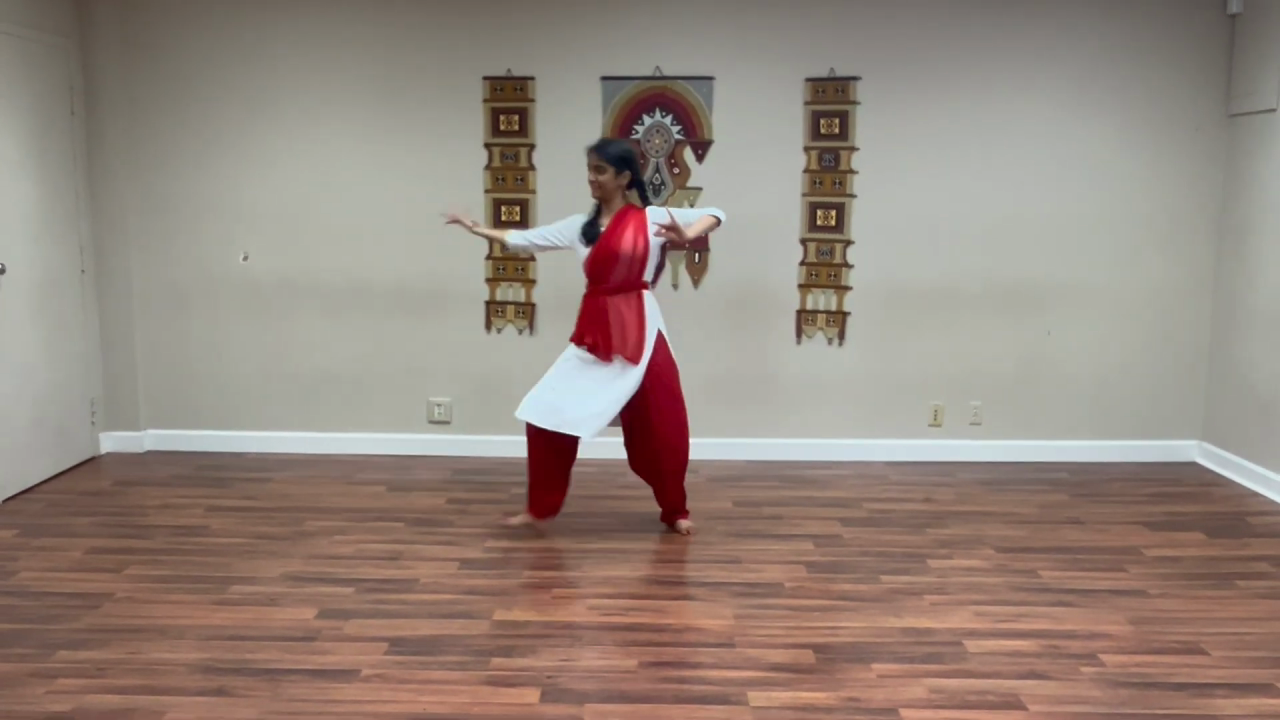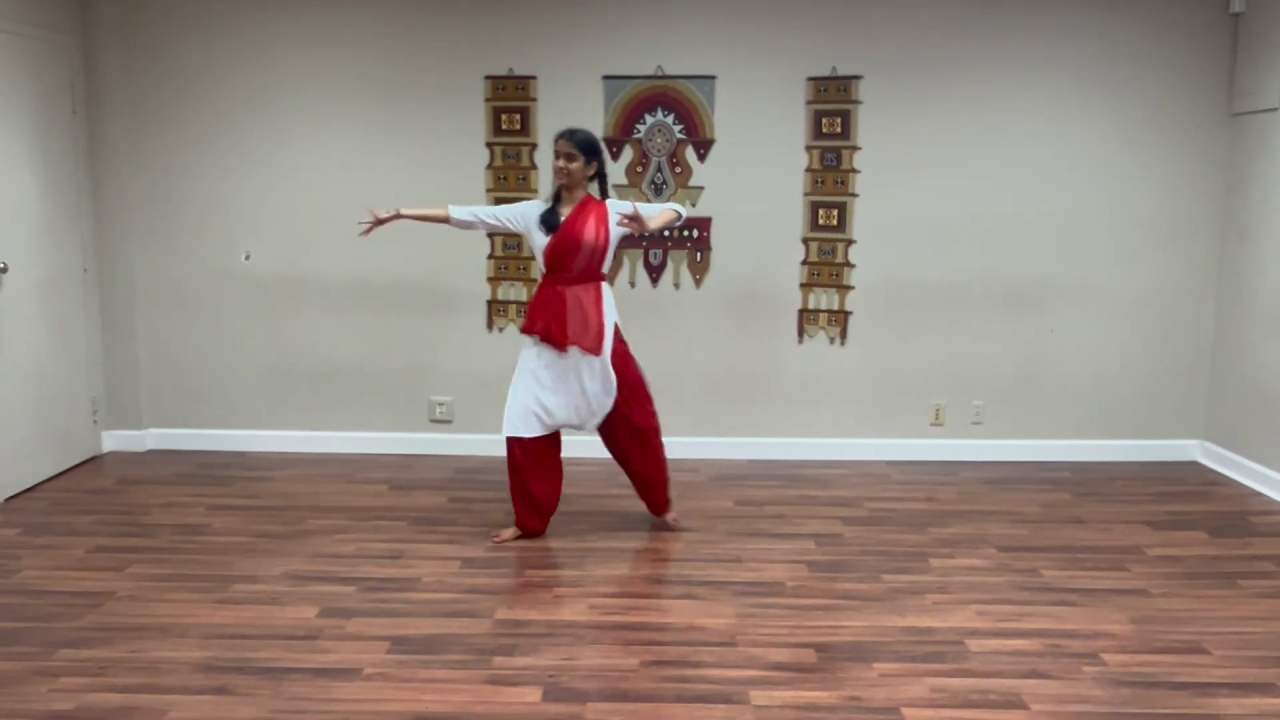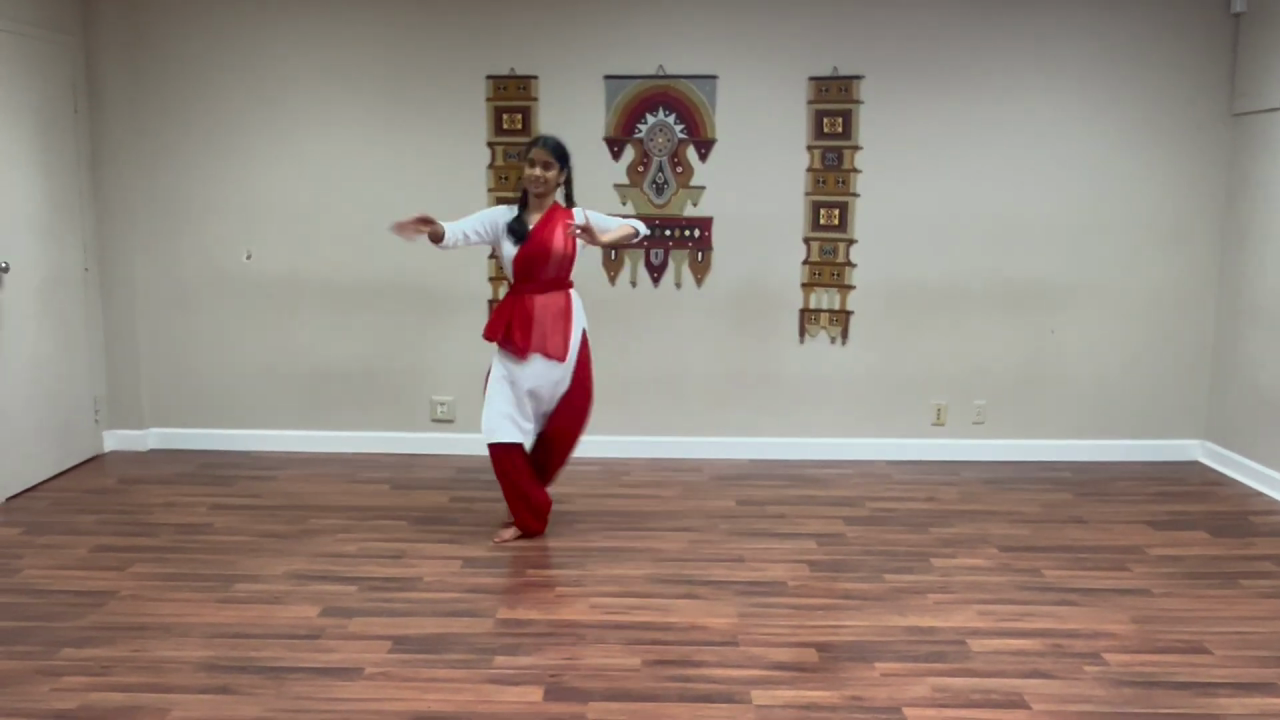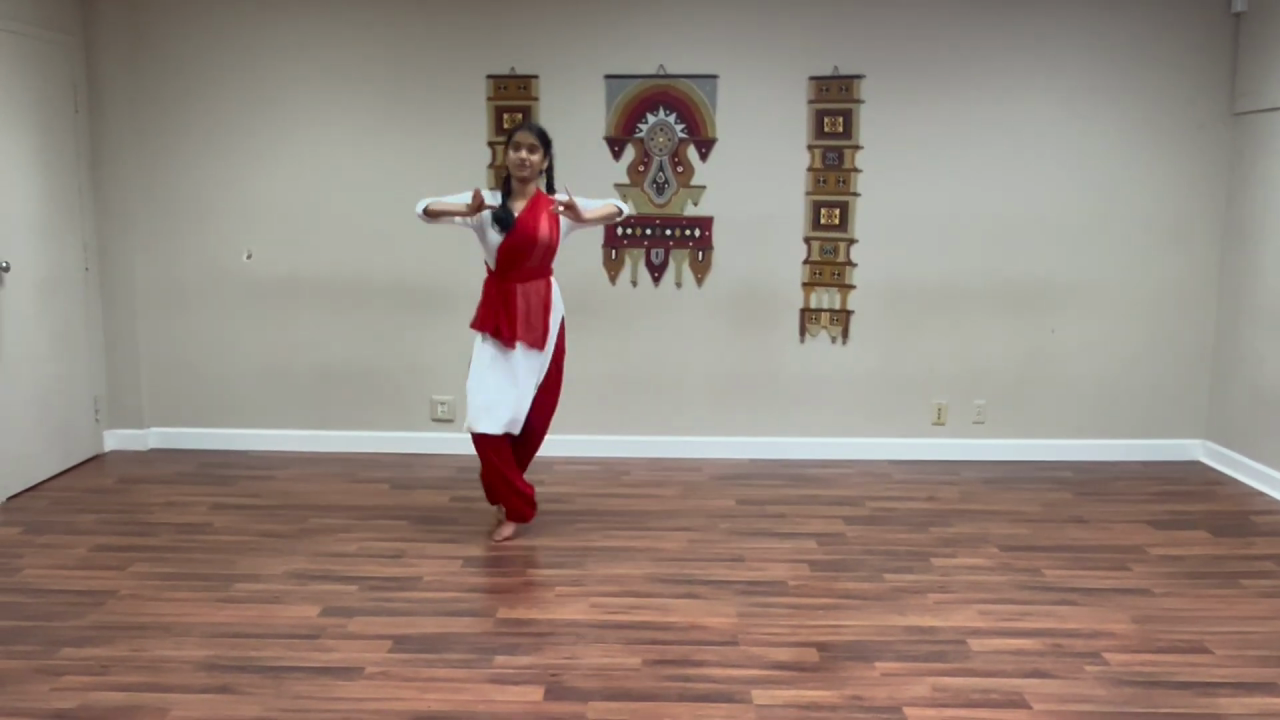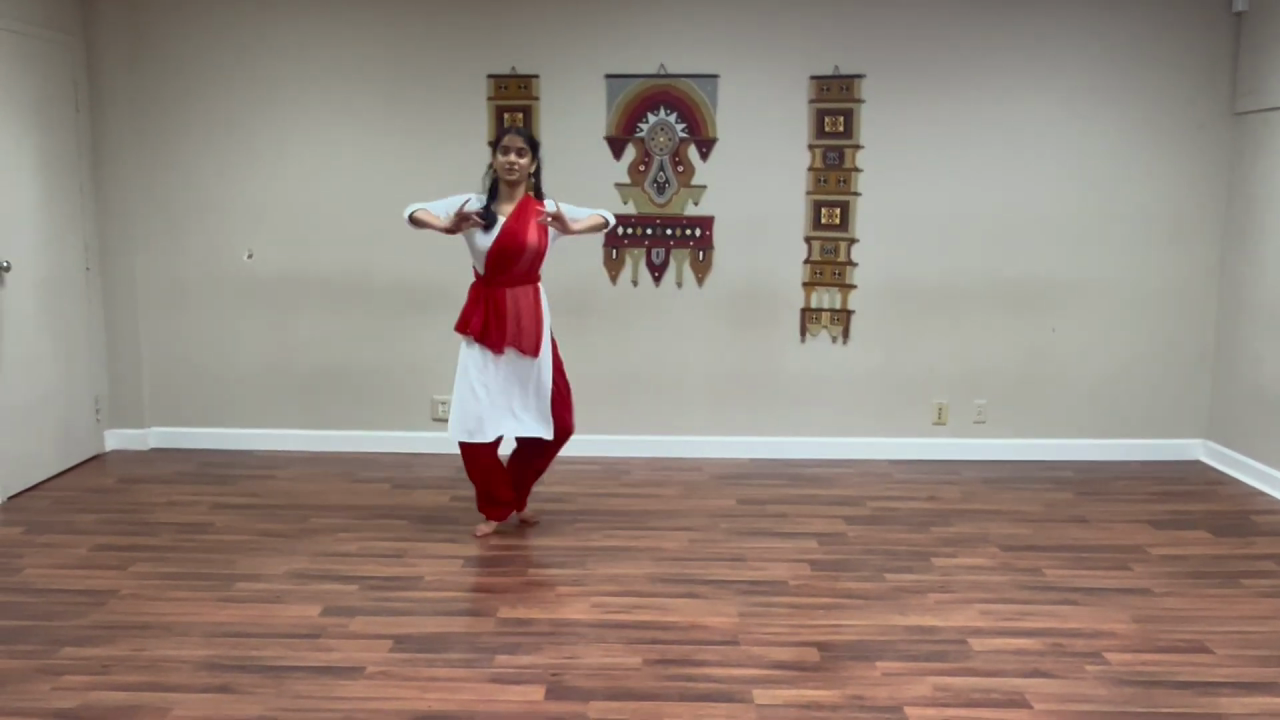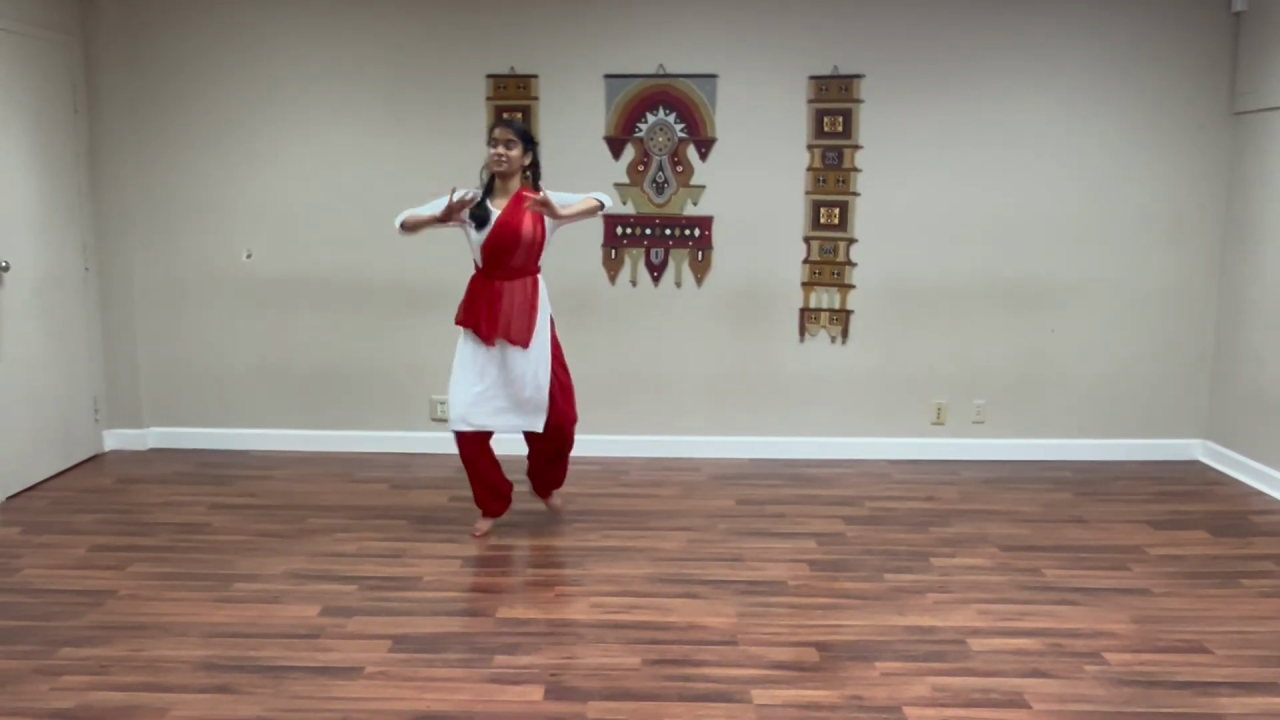
dt=0.2s
person 1, frame 1
left shoulder: (652, 219)
right shoulder: (580, 225)
left elbow: (714, 216)
right elbow: (526, 240)
left wrist: (687, 235)
right wrist: (476, 228)
left hip: (639, 330)
right hip: (593, 332)
left knee: (663, 430)
right knee: (545, 414)
left ankle: (675, 510)
right ankle: (541, 507)
person 1, frame 2
left shoulder: (613, 211)
right shoulder: (534, 212)
left elbow: (675, 211)
right elbow: (468, 215)
left wrist: (650, 227)
right wrist: (405, 214)
left hip: (595, 320)
right hip: (548, 324)
left knee: (631, 417)
right knee: (526, 420)
left ankle: (659, 503)
right ankle: (531, 519)
person 1, frame 3
left shoulder: (578, 219)
right shoulder: (500, 218)
left elbow: (637, 227)
right elbow: (450, 235)
left wrist: (603, 238)
right wrist: (428, 227)
left hip: (562, 328)
right hip: (514, 329)
left knee: (560, 428)
right knee: (506, 427)
left ankle: (530, 507)
right ankle: (528, 516)
person 1, frame 4
left shoulder: (559, 205)
right shoulder: (486, 201)
left elbow: (619, 207)
right elbow: (427, 207)
left wrist: (585, 218)
right wrist: (463, 213)
left hip: (542, 316)
right hip: (496, 317)
left knee: (531, 416)
right knee: (487, 417)
left ankle: (509, 500)
right ankle: (517, 508)
person 1, frame 5
left shoulder: (547, 212)
right shoulder: (473, 207)
left elbow: (607, 218)
right elbow: (414, 214)
left wrist: (573, 227)
right wrist: (447, 226)
left hip: (531, 321)
right hip: (484, 323)
left knee: (554, 423)
right knee: (474, 426)
left ankle: (514, 494)
right ankle: (497, 507)
person 1, frame 6
left shoulder: (542, 202)
right shoulder: (470, 203)
left elbow: (600, 201)
right elbow: (404, 223)
left wrist: (560, 215)
right wrist: (439, 217)
left hip: (528, 312)
right hip: (482, 313)
left knee: (553, 414)
right knee: (470, 415)
left ankle: (546, 483)
right ankle: (492, 504)
